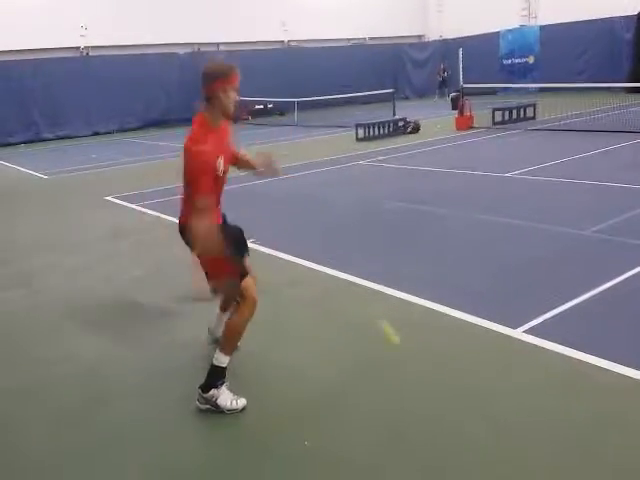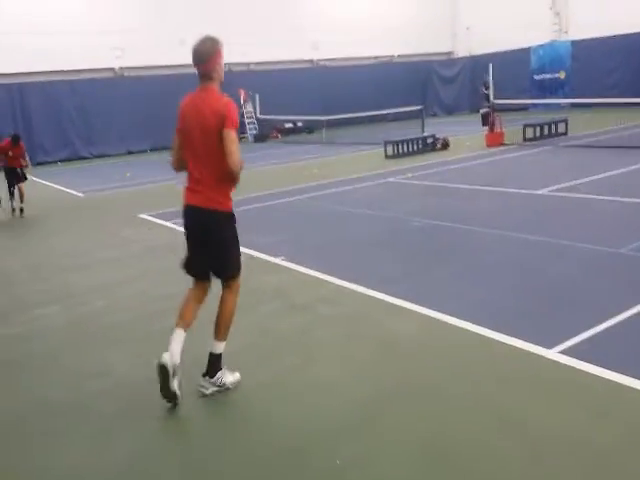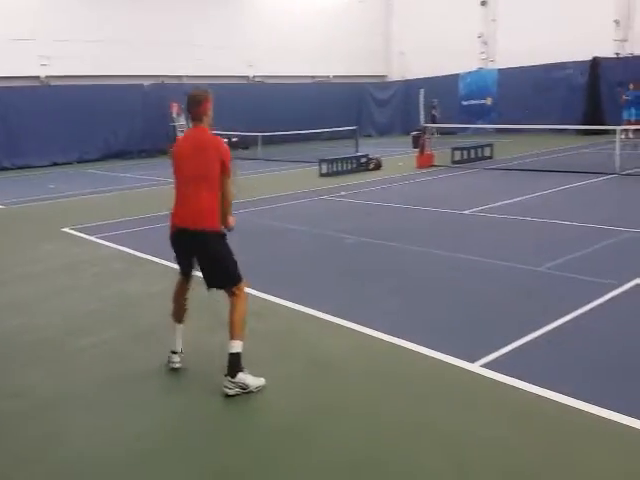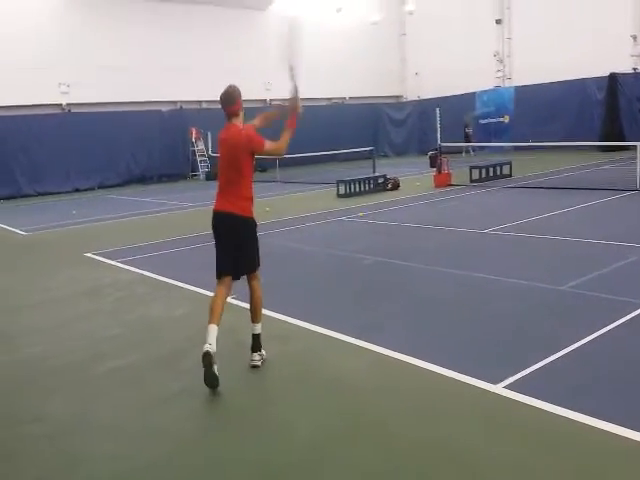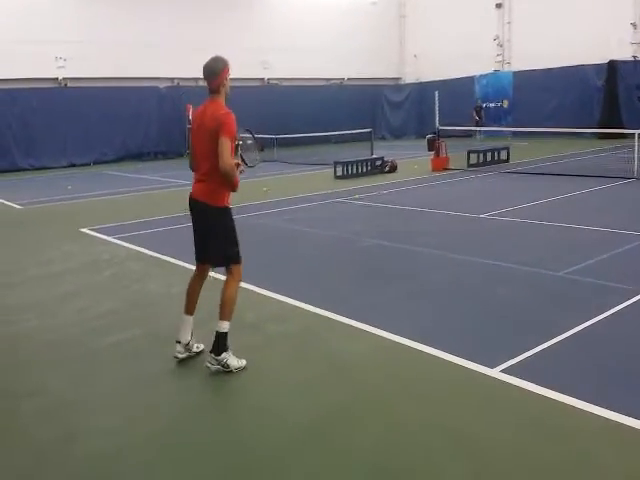
dt=1s
person 1, frame 1
left shoulder: (215, 123)
right shoulder: (201, 150)
right elbow: (199, 220)
left wrist: (253, 161)
right wrist: (214, 271)
left hip: (213, 217)
right hip: (204, 227)
left knee: (244, 274)
right knee: (248, 296)
left ankle: (222, 328)
right ankle: (211, 388)
person 1, frame 2
left shoulder: (185, 107)
right shoulder: (226, 107)
left elbow: (177, 162)
right elbow: (234, 165)
right wrist: (232, 176)
left hip: (192, 206)
right hip: (217, 208)
left knee: (199, 285)
right knee: (231, 284)
left ankle: (172, 356)
right ankle: (213, 371)
person 1, frame 3
left shoulder: (178, 146)
right shoulder: (220, 146)
right elbow: (226, 197)
right wrist: (226, 218)
left hip: (179, 227)
right hip: (208, 229)
left knee: (184, 279)
right knee: (238, 293)
left ankle: (176, 351)
right ankle: (234, 372)
person 1, frame 4
left shoulder: (224, 134)
right shoulder: (246, 136)
right elbow: (279, 149)
left wrist: (274, 113)
right wrist: (292, 120)
left hip: (221, 215)
right hip: (241, 217)
left knee: (224, 283)
right knee: (253, 278)
left ankle: (210, 347)
right ankle: (256, 348)
person 1, frame 5
left shoulder: (198, 114)
right shoulder: (225, 116)
right elbow: (224, 165)
left wrist: (229, 167)
right wrist: (235, 181)
left hip: (197, 199)
right hip: (215, 204)
left knee: (202, 268)
right knee: (234, 271)
left ankle: (184, 341)
right ankle: (219, 349)
